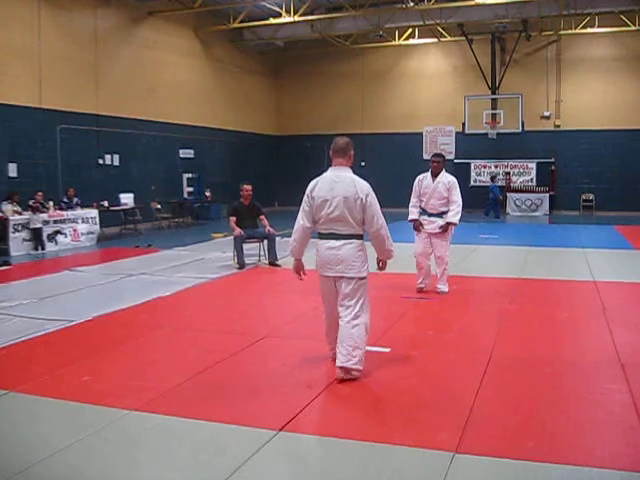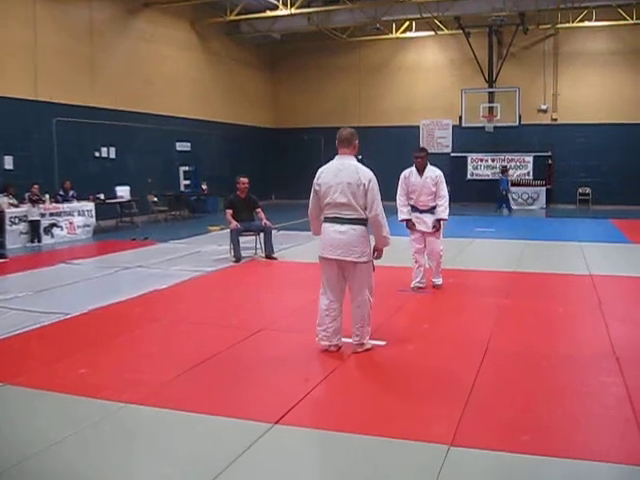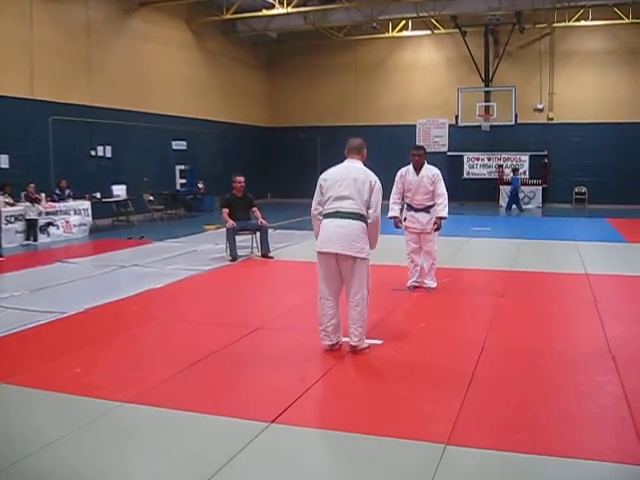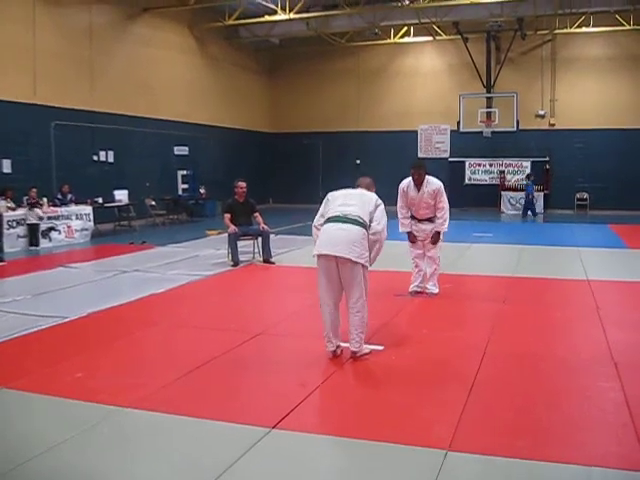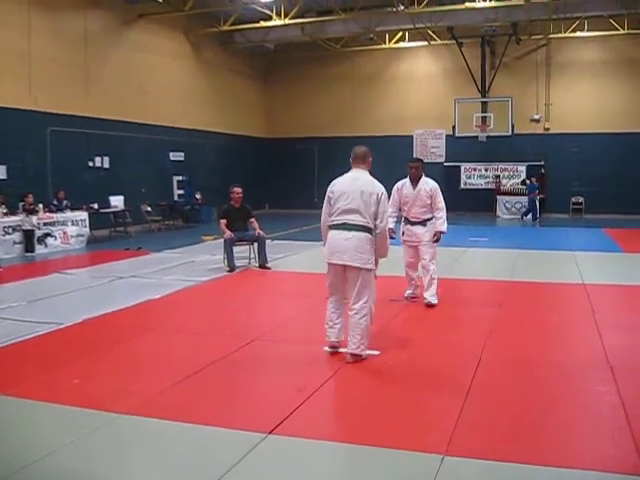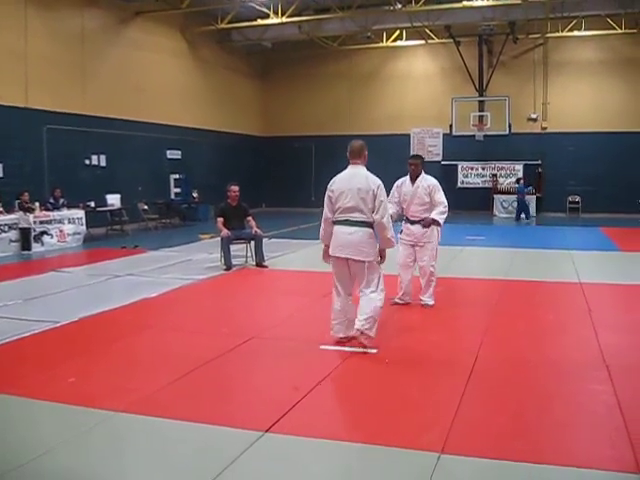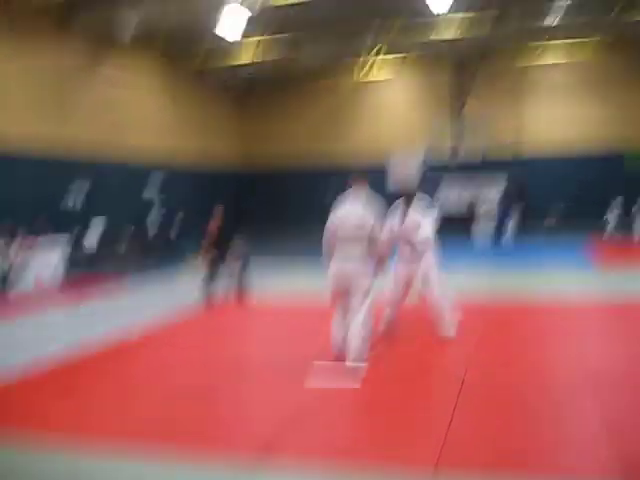
dt=0.5s
person 1, frame 1
left shoulder: (315, 185)
right shoulder: (361, 186)
left elbow: (303, 224)
right elbow: (376, 225)
left wrist: (297, 256)
right wrist: (384, 253)
left hip: (325, 252)
right hip: (352, 252)
left knee: (331, 308)
right knee: (353, 311)
left ankle: (337, 350)
right ankle: (347, 364)
person 1, frame 2
left shoulder: (322, 172)
right shoulder: (365, 173)
left elbow: (313, 210)
right elbow: (375, 213)
left wrist: (320, 232)
right wrist: (380, 242)
left hip: (329, 236)
right hip: (355, 237)
left knee: (329, 293)
right knee: (360, 294)
left ankle: (328, 340)
right ankle: (360, 341)
person 1, frame 3
left shoulder: (327, 174)
right shoulder: (370, 177)
left elbow: (316, 210)
right elbow: (374, 216)
right wrist: (370, 243)
left hip: (328, 232)
right hip: (354, 233)
left knee: (327, 292)
right knee: (358, 293)
left ankle: (331, 339)
right ankle: (357, 341)
person 1, frame 4
left shoulder: (334, 194)
right shoulder: (375, 200)
left elbow: (317, 224)
right elbow: (378, 232)
left wrist: (322, 248)
right wrist: (367, 259)
left hip: (328, 237)
right hip: (354, 240)
left knee: (328, 298)
right knee: (356, 300)
left ankle: (333, 347)
right ankle: (356, 347)
person 1, frame 5
left shoulder: (335, 184)
right shoulder: (376, 187)
left elbow: (325, 220)
right elbow: (381, 226)
right wrist: (378, 255)
left hip: (335, 242)
right hip: (360, 244)
left knee: (335, 295)
right knee: (360, 300)
left ankle: (334, 340)
right ankle: (355, 349)
person 1, frame 6
left shoulder: (335, 181)
right shoulder: (374, 182)
left elbow: (327, 216)
right elbow: (381, 218)
left wrist: (326, 243)
right wrist: (384, 245)
left hip: (339, 238)
right hip: (363, 238)
left knee: (341, 290)
right knee: (371, 289)
left ankle: (342, 332)
right ankle: (361, 330)
person 1, frame 7
left shoulder: (336, 214)
right shoulder: (369, 213)
left elbow: (328, 244)
right elbow: (376, 245)
right wrist: (377, 262)
left hip: (338, 266)
right hip: (359, 267)
left knee: (340, 310)
right knee: (359, 314)
left ankle: (340, 348)
right ankle: (355, 358)
person 2, frame 1
left shoulder: (451, 180)
right shoulder: (421, 179)
left elbow: (456, 203)
right elbow: (414, 200)
left wrist: (449, 222)
right wrist: (415, 219)
left hip: (442, 222)
right hip: (423, 221)
left knee: (442, 256)
right knee: (421, 253)
left ankle: (442, 286)
right ankle: (422, 282)
person 2, frame 2
left shoulder: (437, 174)
right shoulder: (406, 175)
left elbow: (442, 198)
right elbow: (402, 198)
left wrist: (439, 219)
right wrist: (407, 219)
left hip: (433, 217)
right hip: (415, 217)
left knee: (435, 250)
right knee: (417, 251)
left ankle: (437, 279)
right ankle: (418, 281)
person 2, frame 3
left shoulder: (434, 173)
right shoulder: (403, 173)
left elbow: (441, 196)
right elbow: (396, 195)
left wrist: (439, 217)
right wrist: (395, 216)
left hip: (429, 216)
right hip: (411, 216)
left knee: (429, 251)
right knee: (412, 250)
left ankle: (429, 281)
right ankle: (414, 281)
person 2, frame 4
left shoulder: (436, 185)
right shoulder: (404, 186)
left elbow: (442, 209)
right elbow: (402, 210)
left wrist: (438, 231)
right wrist: (408, 231)
left hip: (432, 225)
right hip: (415, 224)
left knee: (432, 257)
right knee: (416, 257)
left ankle: (431, 287)
right ankle: (416, 286)
person 2, frame 5
left shoulder: (432, 185)
right shoulder: (400, 186)
left elbow: (439, 209)
right elbow: (393, 208)
left wrist: (439, 229)
right wrist: (390, 226)
left hip: (427, 229)
right hip: (408, 228)
left knee: (428, 264)
right knee: (410, 264)
left ankle: (430, 297)
right ankle: (412, 292)
person 2, frame 6
left shoulder: (431, 183)
right shoulder: (400, 184)
left elbow: (442, 205)
right elbow: (393, 204)
left wrist: (433, 219)
left hip: (427, 229)
right hip: (407, 228)
left knee: (427, 266)
right knee: (404, 264)
left ankle: (427, 298)
right ankle: (403, 297)
person 2, frame 7
left shoulder: (423, 214)
right shoulder: (395, 215)
left elbow: (426, 233)
right elbow: (388, 235)
left wrist: (419, 241)
left hip: (425, 257)
right hip: (404, 258)
left knee: (435, 293)
right knee: (395, 293)
left ankle: (448, 327)
right ankle: (387, 325)
